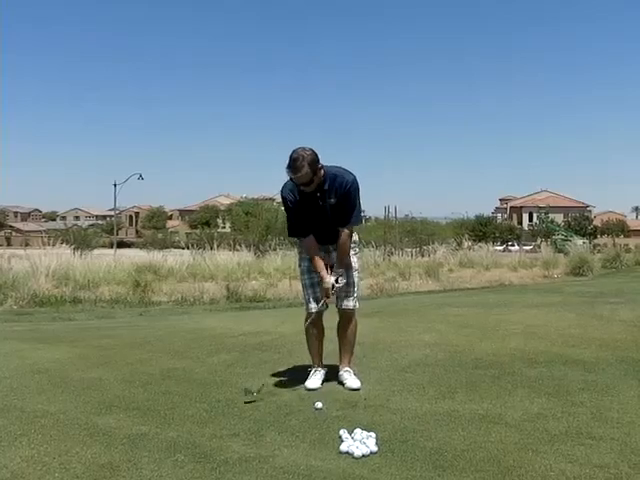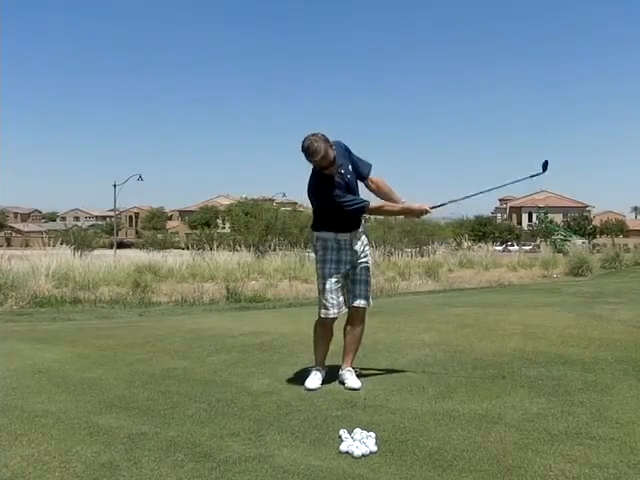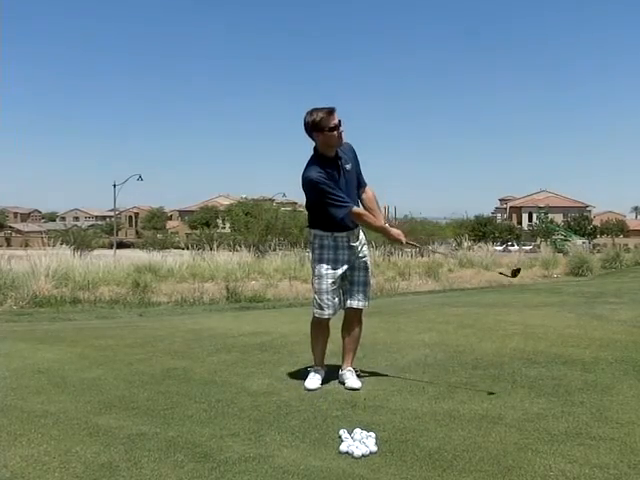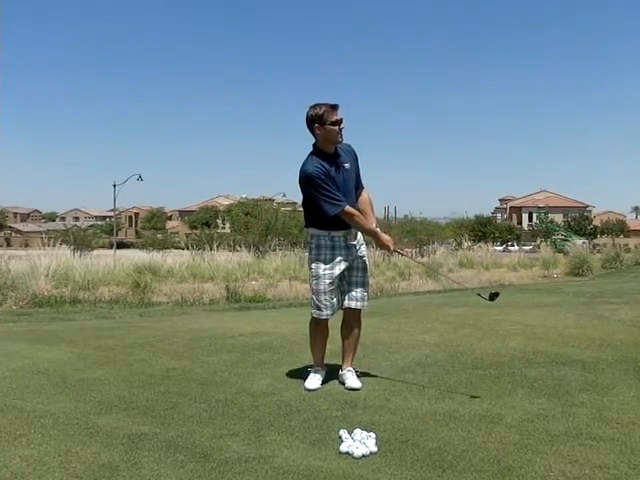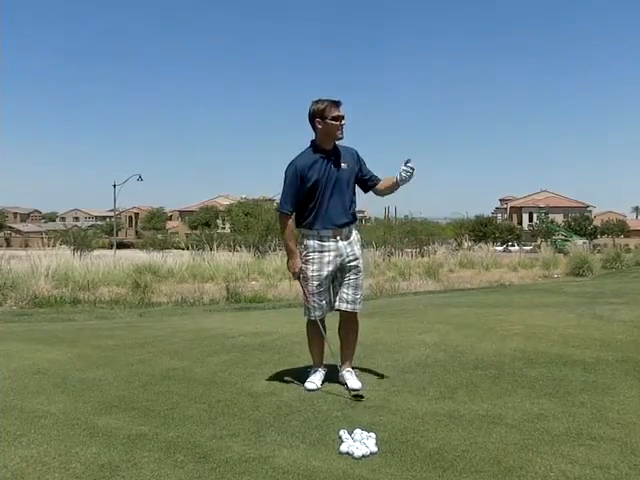
dt=1s
person 1, frame 1
left shoulder: (345, 182)
right shoulder: (290, 192)
left elbow: (345, 230)
right elbow: (306, 239)
left wrist: (340, 271)
right wrist: (323, 276)
left hip: (342, 245)
right hip: (312, 250)
left knee: (348, 309)
right knee: (314, 311)
left ankle: (345, 368)
right ankle: (317, 367)
person 1, frame 2
left shoulder: (341, 150)
right shoulder: (320, 189)
left elbow: (371, 181)
right elbow: (373, 209)
left wrist: (403, 204)
right wrist: (409, 210)
left hip: (357, 238)
right hip: (330, 243)
left knee: (358, 309)
right knee: (328, 312)
left ankle: (347, 368)
right ankle: (318, 368)
person 1, frame 3
left shoulder: (348, 151)
right shoulder: (314, 176)
left elbow: (364, 191)
right elbow: (353, 212)
left wrist: (385, 225)
right wrist: (387, 231)
left hip: (356, 239)
right hip: (327, 242)
left knee: (355, 308)
right knee: (323, 311)
left ankle: (347, 368)
right ankle: (317, 368)
person 1, frame 4
left shoulder: (348, 152)
right shoulder: (312, 170)
left elbow: (360, 193)
right elbow: (345, 211)
left wrist: (375, 228)
right wrist: (377, 236)
left hip: (354, 238)
right hip: (325, 242)
left knee: (354, 309)
right knee: (321, 312)
left ankle: (347, 368)
right ankle: (317, 368)
person 1, frame 5
left shoulder: (351, 156)
right shoulder: (300, 165)
left elbow: (375, 186)
right elbow: (286, 214)
left wrist: (398, 180)
right wrist: (293, 255)
left hip: (349, 241)
right hip: (317, 244)
left knee: (350, 311)
right knee: (316, 314)
left ankle: (347, 368)
right ankle: (317, 368)
